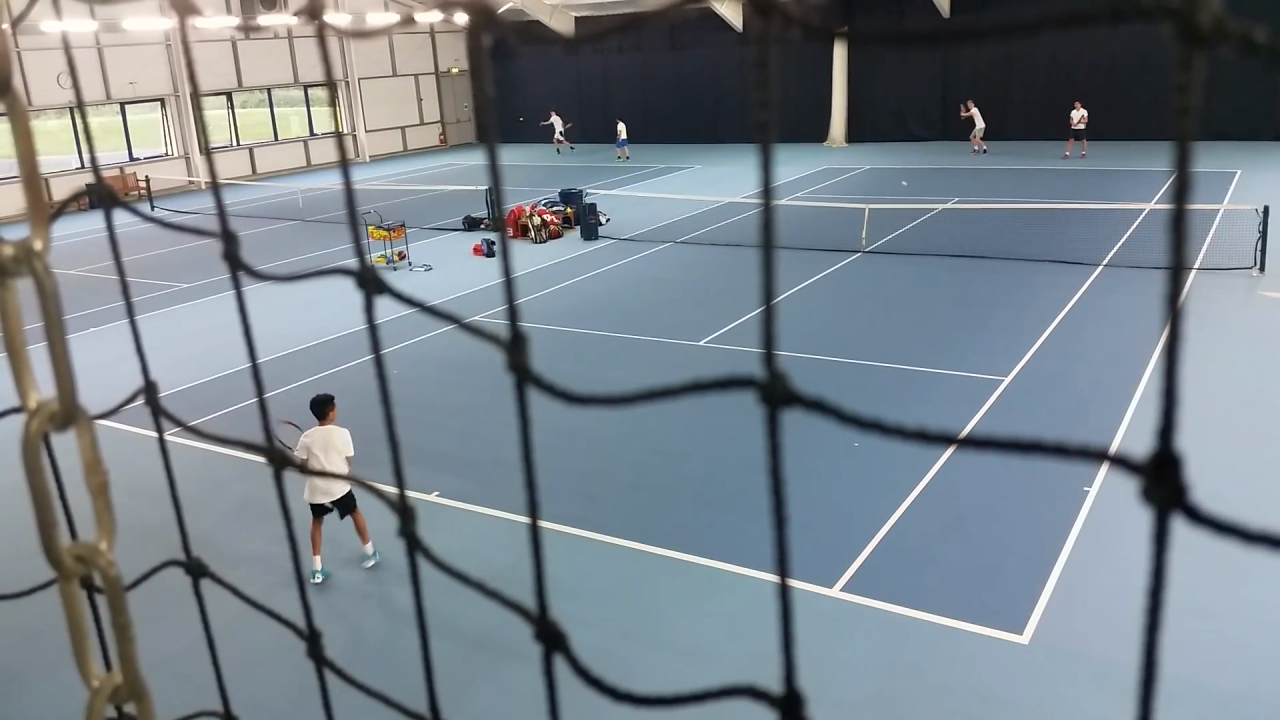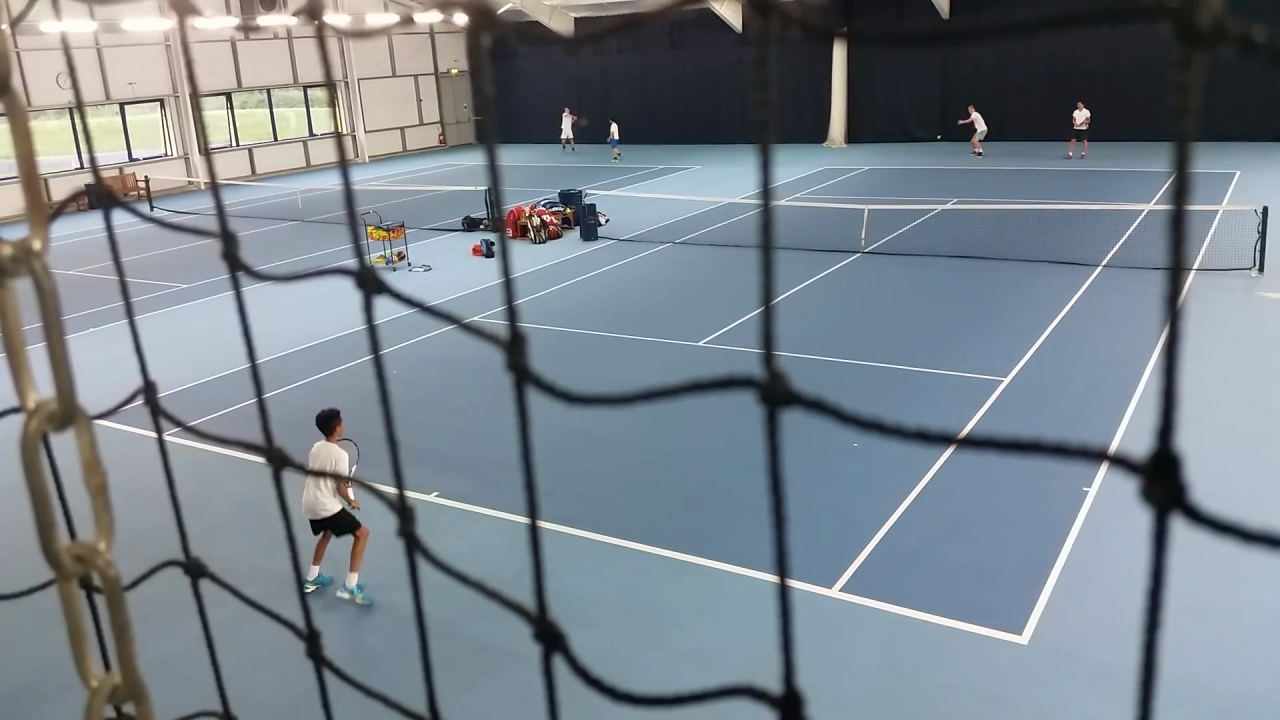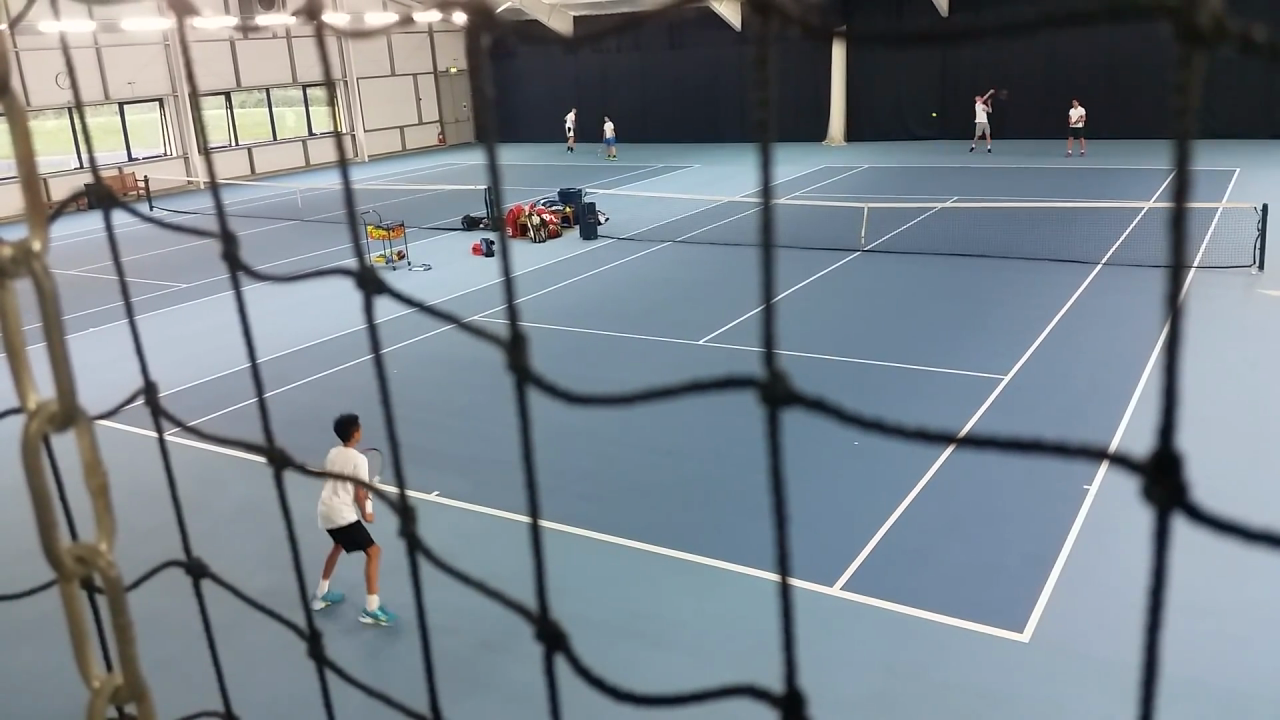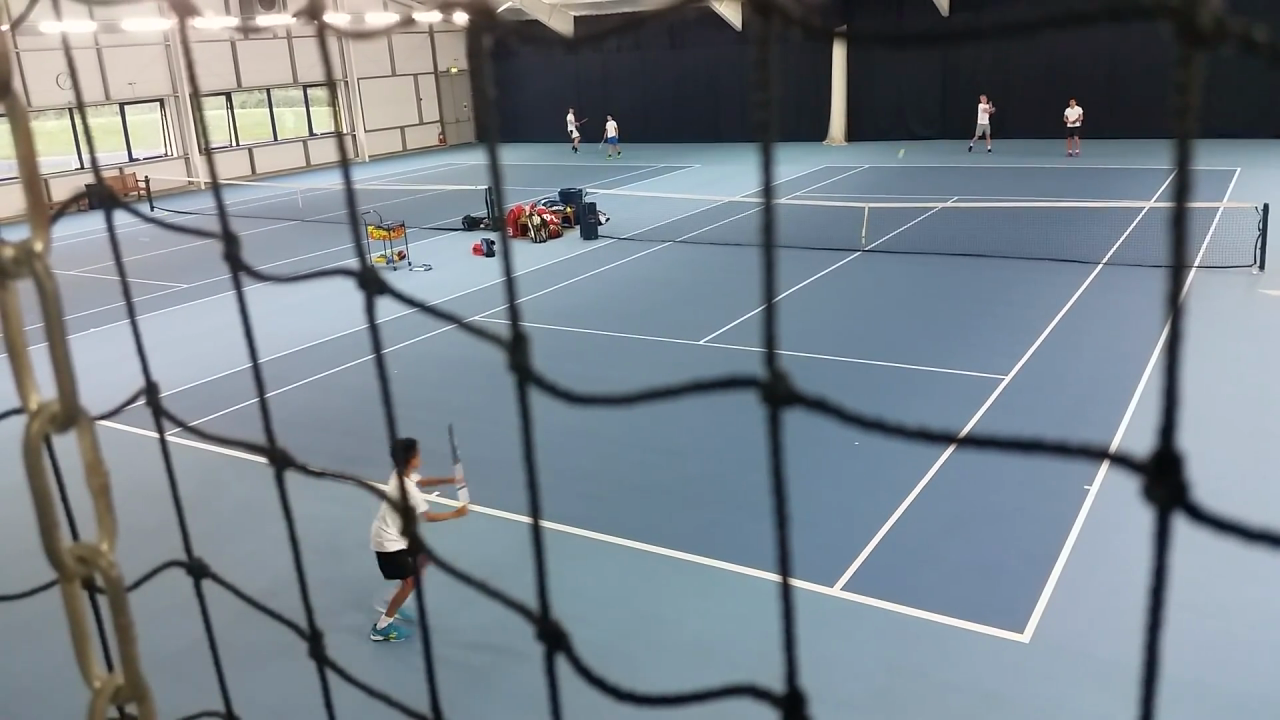
dt=0.4s
person 1, frame 1
left shoulder: (306, 437)
right shoulder: (343, 434)
left elbow: (303, 467)
right elbow: (348, 463)
left hip: (316, 489)
right hip: (338, 487)
left knee: (317, 521)
right knee: (355, 513)
left ankle: (317, 569)
right ankle: (369, 553)
person 1, frame 2
left shoulder: (316, 448)
right shoulder: (340, 454)
right elbow: (340, 488)
right wrist: (352, 502)
left hip: (310, 504)
right hip: (328, 506)
left knee: (327, 533)
right knee: (362, 534)
left ankle: (312, 578)
right ankle: (350, 587)
person 1, frame 3
left shoulder: (332, 454)
right shoulder: (359, 460)
right elbow: (359, 495)
left wrist: (362, 493)
right wrist: (365, 514)
left hip: (325, 511)
right hip: (343, 515)
left knee: (339, 546)
right knee: (374, 552)
left ankle: (322, 594)
right ankle: (372, 609)
person 1, frame 4
left shoulder: (398, 475)
right shoulder: (407, 489)
left elbow: (422, 482)
right elbow: (428, 517)
left wrist: (448, 480)
right wrist: (454, 514)
left hip: (393, 535)
right hip: (387, 541)
left knee: (421, 561)
right knee: (410, 581)
left ankle: (392, 608)
right ankle: (381, 627)
